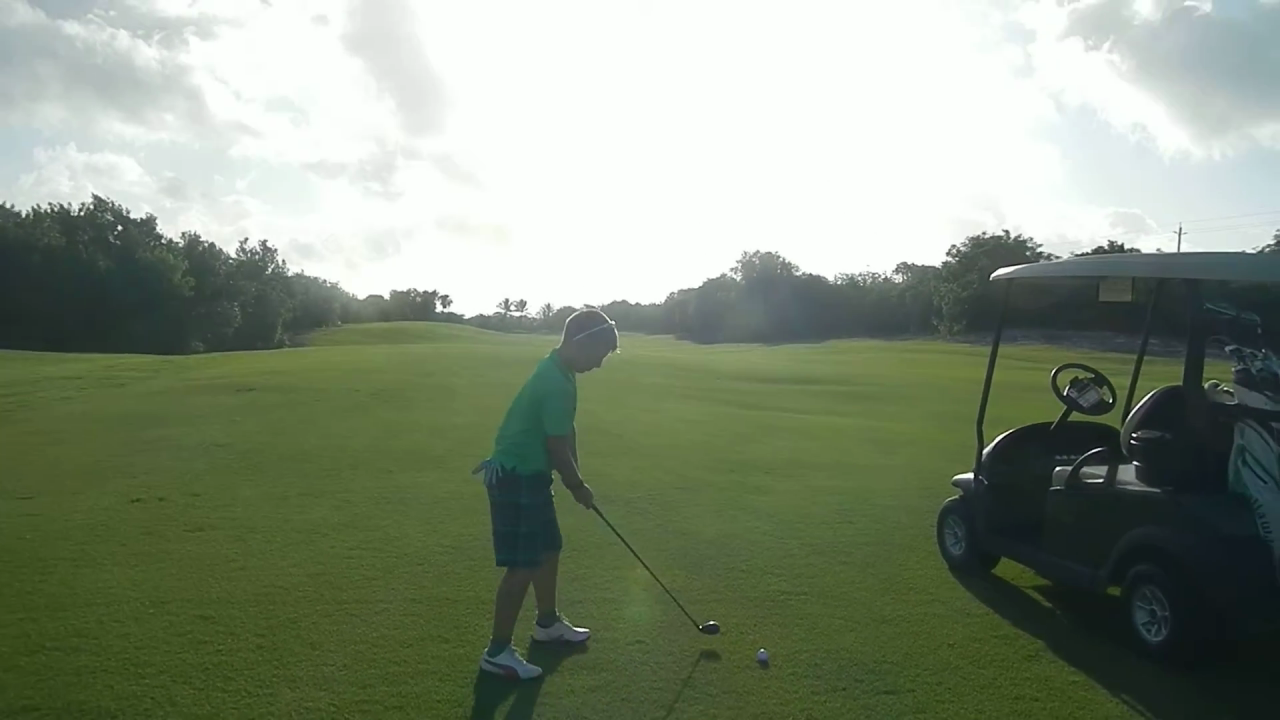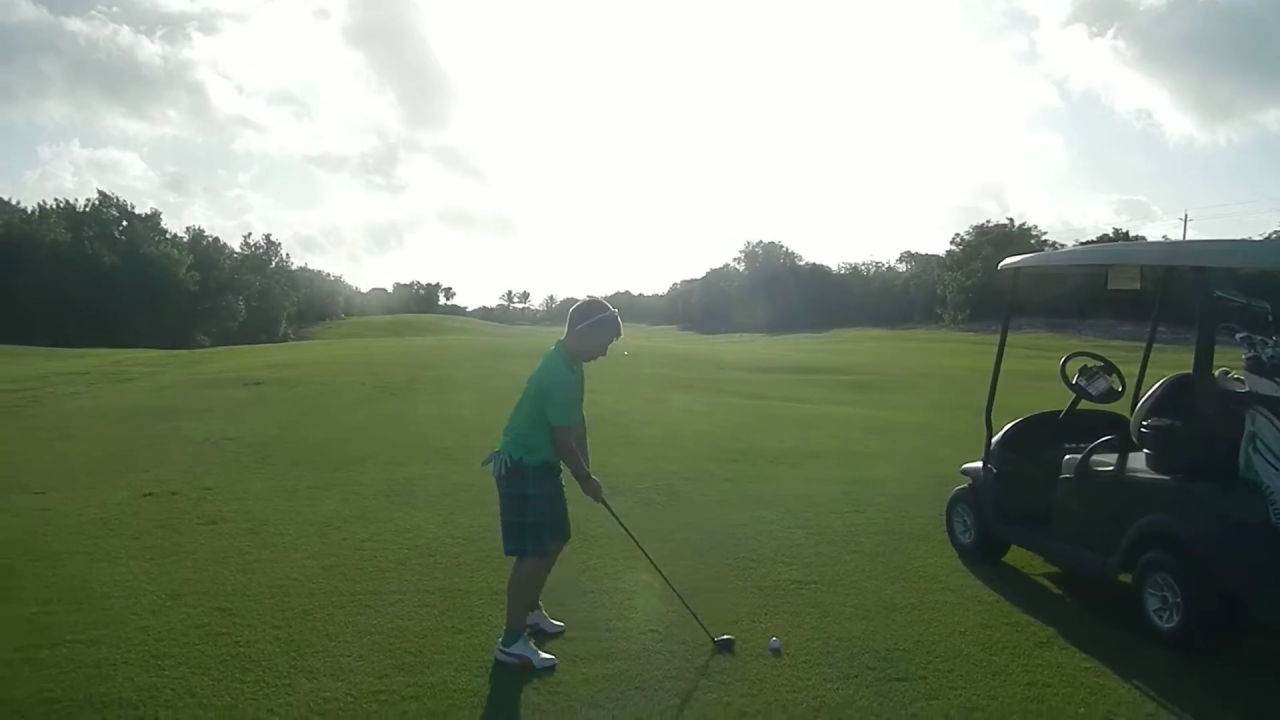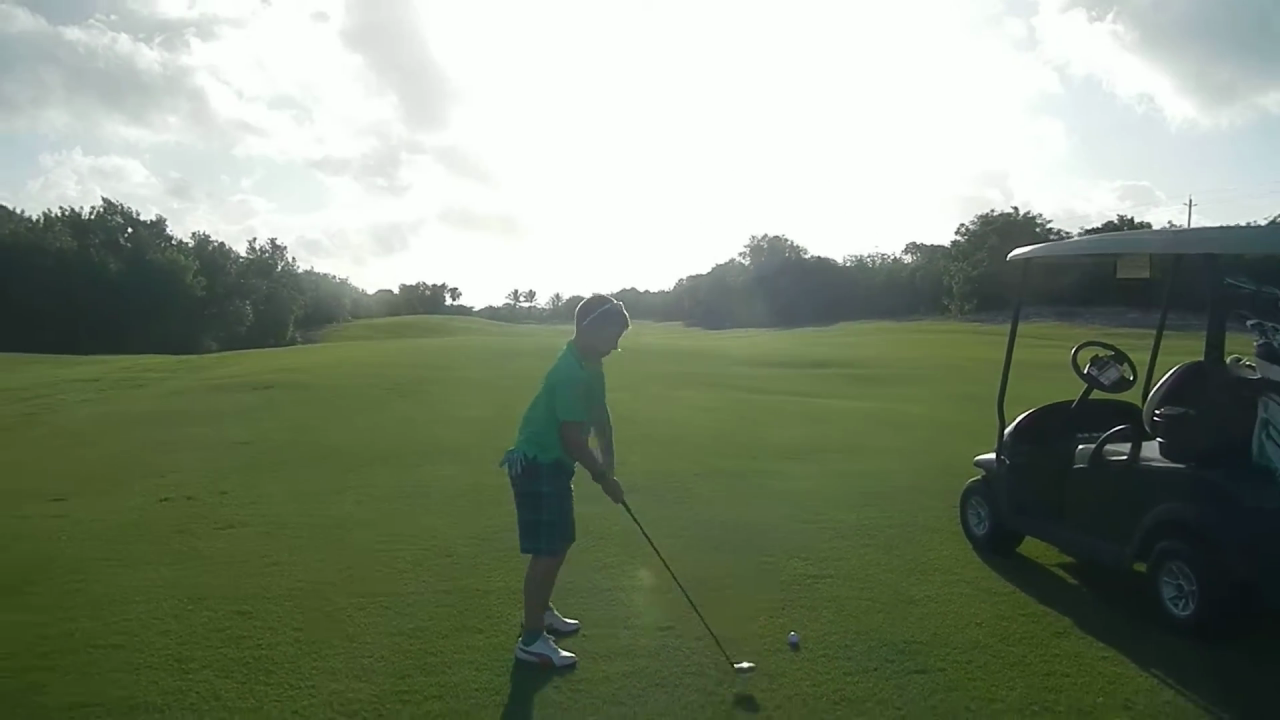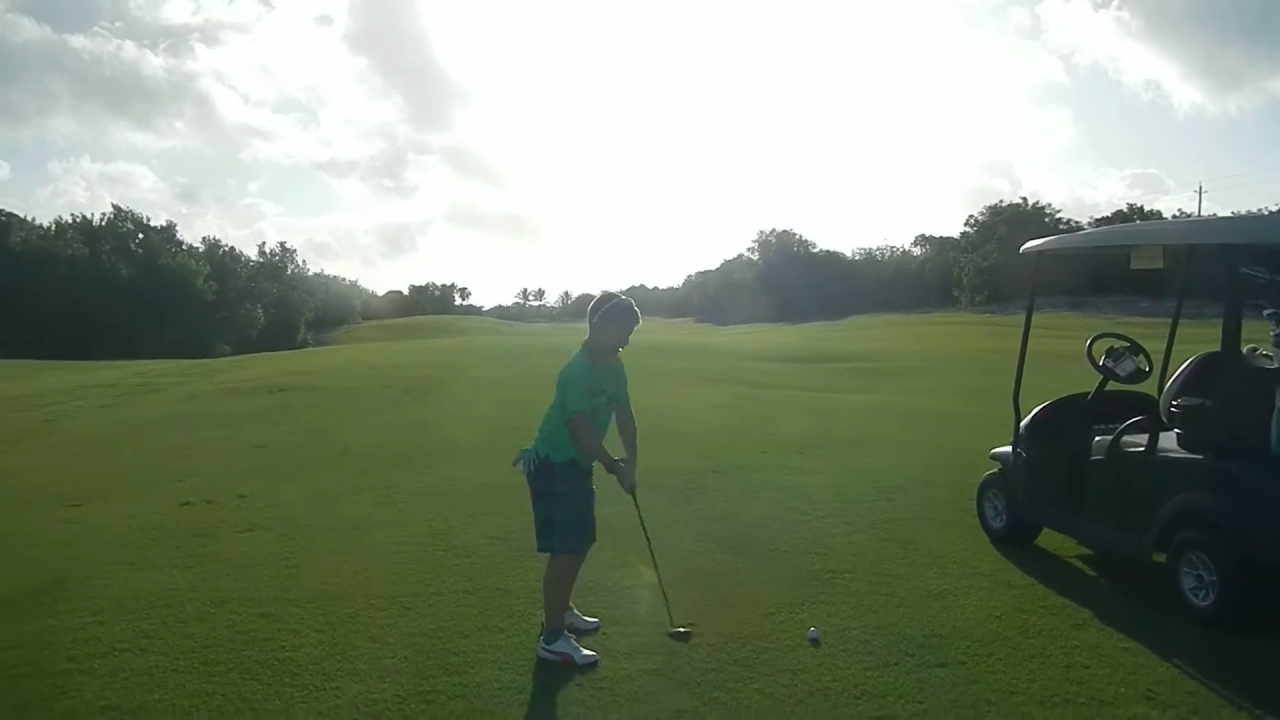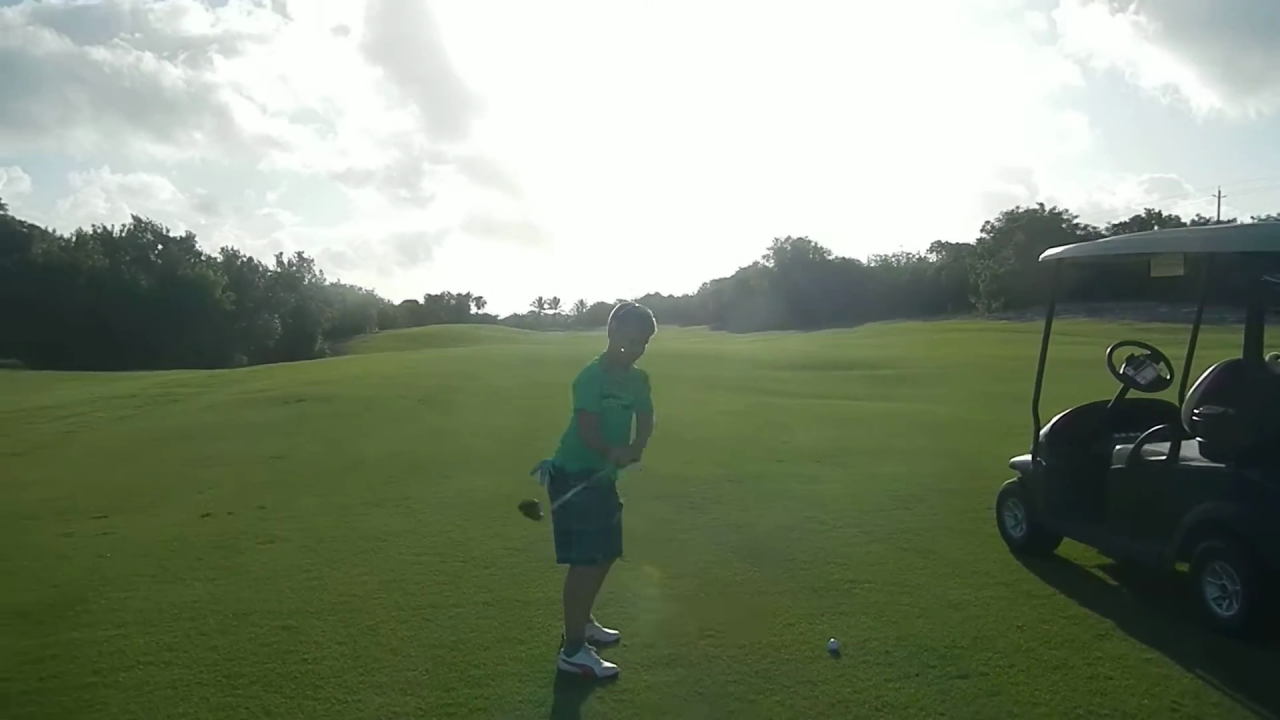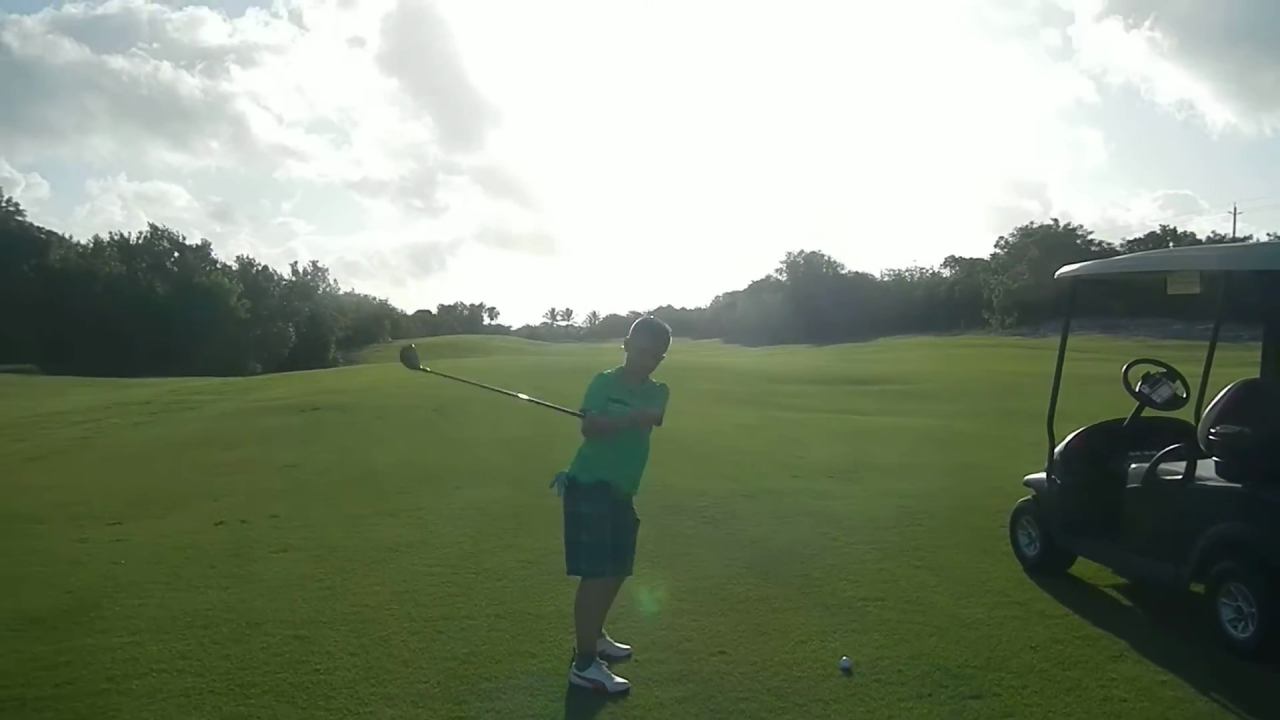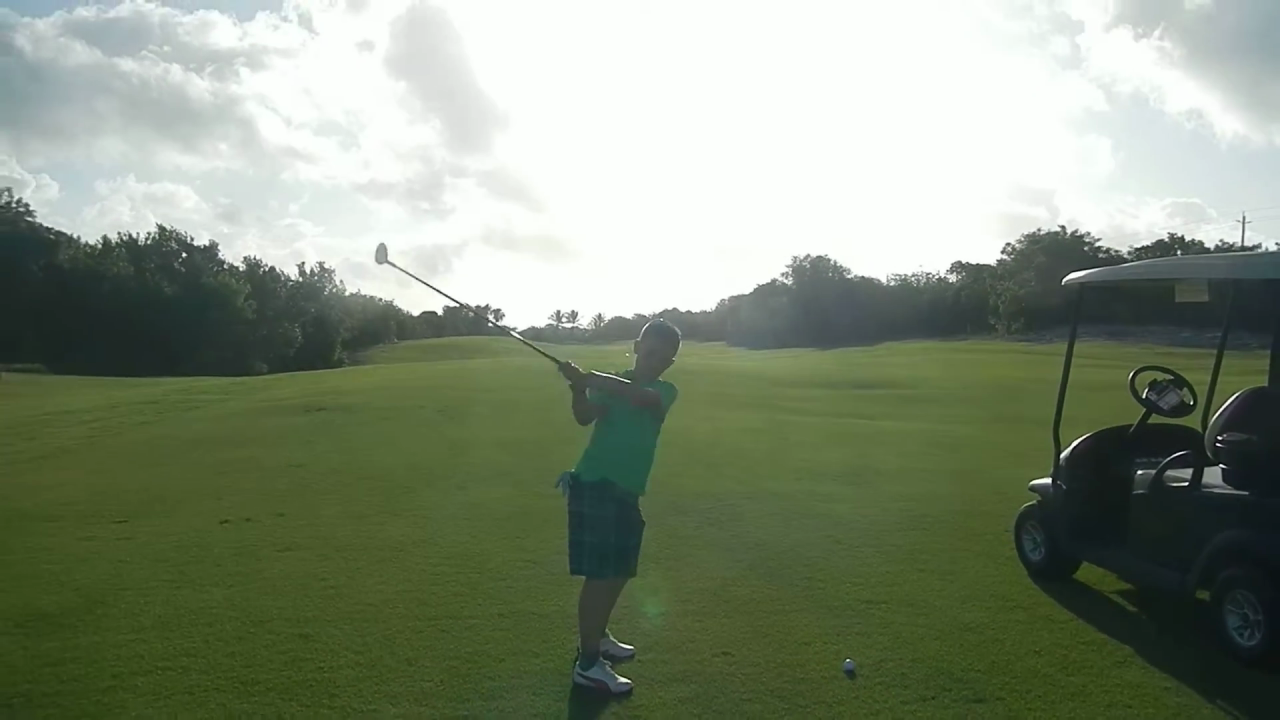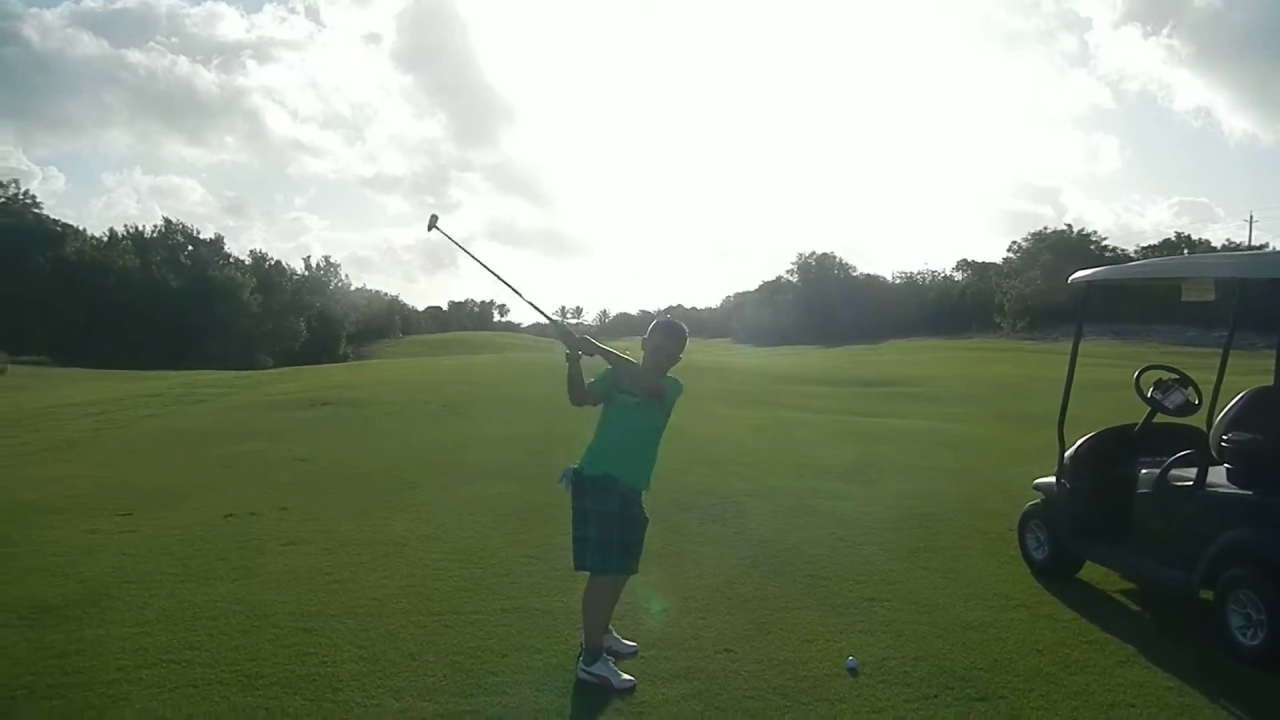
dt=0.1s
person 1, frame 1
left shoulder: (561, 374)
right shoulder: (555, 385)
left elbow: (568, 431)
right elbow: (557, 447)
left wrist: (574, 477)
right wrist: (577, 486)
left hip: (531, 473)
right hip: (516, 477)
left knee: (547, 550)
right knee: (523, 564)
left ankle: (549, 620)
right ankle: (498, 651)
person 1, frame 2
left shoulder: (568, 365)
right shoulder: (560, 377)
left elbow: (577, 421)
right elbow: (563, 439)
left wrist: (586, 465)
right wrist: (585, 479)
left hip: (539, 464)
right hip: (524, 468)
left knee: (554, 540)
right knee: (532, 553)
left ankle: (531, 611)
right ankle: (512, 641)
person 1, frame 3
left shoulder: (591, 367)
right shoulder: (568, 374)
left elbow: (600, 415)
right elbow: (572, 436)
left wrist: (609, 460)
right wrist: (603, 476)
left hip: (556, 465)
right hip: (538, 466)
left knee: (559, 545)
right knee: (547, 551)
left ankle: (541, 612)
right ankle: (531, 639)
person 1, frame 4
left shoulder: (614, 368)
right shoulder: (579, 371)
left elbow: (625, 414)
right elbow: (580, 430)
left wrist: (631, 458)
right wrist: (614, 467)
left hip: (575, 465)
right hip: (554, 466)
left knee: (580, 545)
right knee: (565, 550)
left ankle: (562, 611)
right ankle: (552, 638)
person 1, frame 5
left shoulder: (639, 379)
right shoulder: (591, 375)
left elbow: (645, 419)
right elbow: (585, 430)
left wrist: (634, 449)
right wrist: (611, 452)
left hip: (603, 478)
right hip: (574, 475)
left knee: (603, 556)
right knee: (583, 561)
left ankle: (583, 622)
right ankle: (573, 649)
person 1, frame 6
left shoulder: (658, 392)
right shoulder: (603, 382)
left elbow: (652, 417)
right elbow: (590, 427)
left wrist: (621, 419)
right wrist: (600, 421)
left hip: (621, 491)
right hip: (589, 487)
left knee: (615, 571)
right knee: (595, 574)
left ankle: (595, 637)
right ankle: (584, 664)
person 1, frame 7
left shoulder: (665, 393)
right shoulder: (610, 381)
left elbow: (642, 397)
right elbow: (584, 415)
left wrist: (597, 380)
right wrist: (579, 386)
left hip: (627, 492)
right hip: (593, 486)
left knee: (618, 572)
right knee: (598, 573)
left ankle: (598, 636)
right ankle: (588, 663)
person 1, frame 8
left shoulder: (670, 389)
right shoulder: (616, 378)
left elbow: (645, 385)
right elbow: (580, 398)
left wrist: (597, 349)
right wrist: (575, 361)
left hip: (631, 488)
right hip: (597, 482)
left knee: (621, 568)
right knee: (602, 570)
left ankle: (601, 633)
right ankle: (591, 659)
